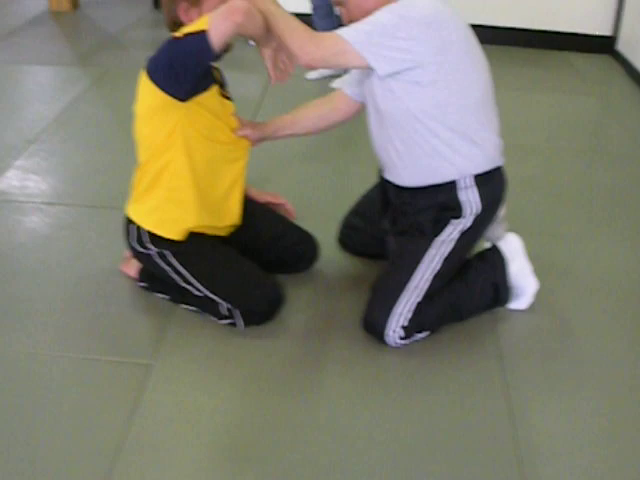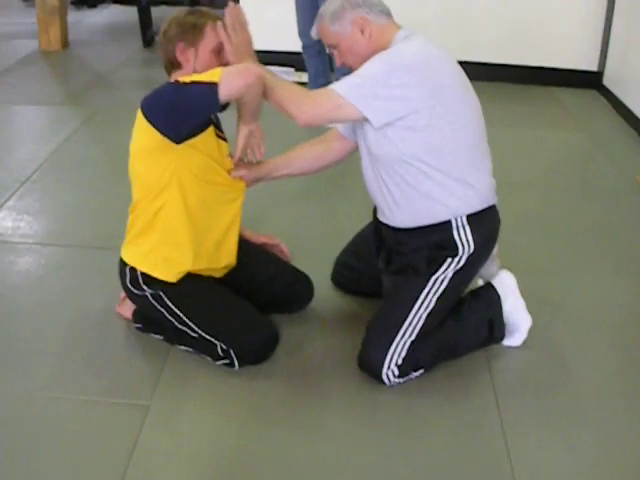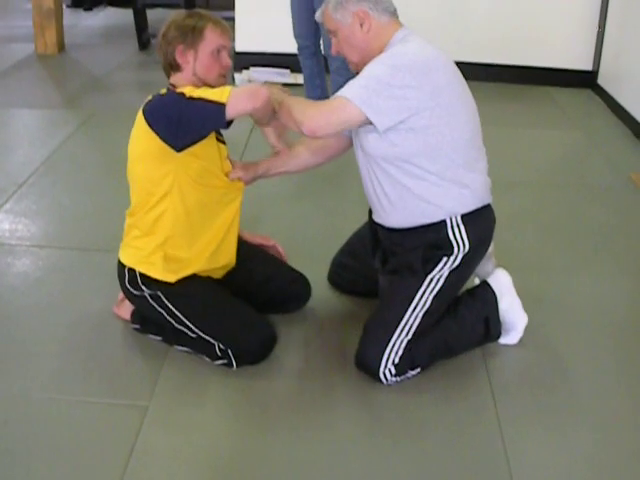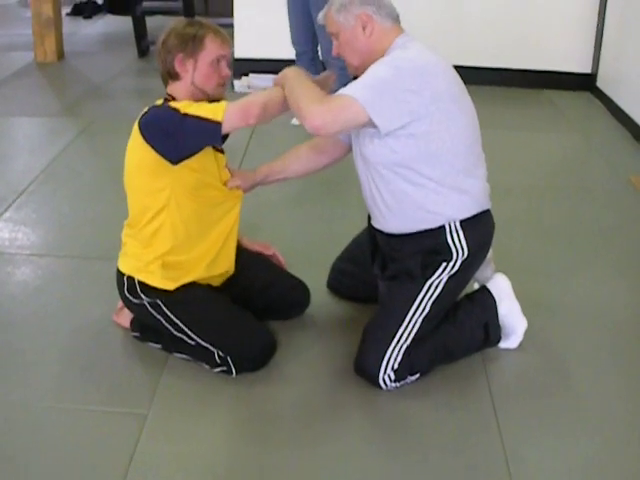
dt=0.5s
person 1, frame 1
right shoulder: (391, 31)
left elbow: (311, 51)
right elbow: (339, 104)
right wrist: (265, 130)
left hip: (457, 194)
left knee: (387, 325)
right knee: (355, 237)
left ankle: (498, 271)
person 1, frame 2
left shoulder: (405, 65)
right shoulder: (389, 70)
left elbow: (307, 110)
right elbow: (332, 144)
left wrist: (255, 72)
right wrist: (260, 171)
left hip: (451, 233)
right hip: (405, 222)
left knee: (383, 363)
right knee: (348, 276)
left ankle: (493, 307)
right ankle: (448, 281)
person 1, frame 3
left shoulder: (406, 66)
right shoulder: (389, 66)
left elbow: (316, 122)
right elbow: (329, 140)
left wrist: (276, 99)
right wrist: (257, 169)
left hip: (447, 233)
right hip: (401, 221)
left knee: (380, 362)
right knee: (344, 275)
left ankle: (490, 305)
right ankle: (450, 278)
person 1, frame 4
left shoulder: (406, 69)
right shoulder: (387, 73)
left elbow: (320, 119)
right elbow: (328, 145)
left wrist: (291, 77)
right wrist: (255, 177)
left hip: (445, 238)
right hip: (399, 227)
left knee: (380, 368)
right knee: (344, 281)
left ankle: (489, 311)
right ankle: (449, 284)
person 2, frame 1
left shoulder: (209, 73)
right shoulder: (170, 63)
left wrist: (248, 194)
right wrist: (268, 42)
left hip: (217, 212)
right hip: (166, 229)
left knee: (301, 251)
right knee: (260, 303)
right ankle: (149, 268)
person 2, frame 2
left shoulder: (203, 115)
right shoulder: (163, 105)
right elbow: (246, 76)
left wrist: (243, 236)
right wrist: (247, 123)
left hip: (212, 254)
right hip: (160, 269)
left knee: (297, 291)
right knee: (256, 343)
left ankle: (204, 297)
right ankle: (143, 310)
person 2, frame 3
left shoulder: (199, 114)
right shoulder: (165, 110)
right elbow: (256, 98)
left wrist: (241, 236)
right wrist: (270, 122)
left hip: (208, 254)
right hip: (159, 269)
left knee: (294, 291)
right knee: (253, 343)
left ankle: (205, 297)
right ankle: (142, 310)
person 2, frame 4
left shoulder: (202, 122)
right shoulder: (162, 122)
right elbow: (250, 112)
left wrist: (241, 244)
left hip: (209, 262)
right hip: (158, 278)
left knee: (293, 298)
right knee: (254, 349)
left ankle: (208, 305)
right ankle: (142, 318)
